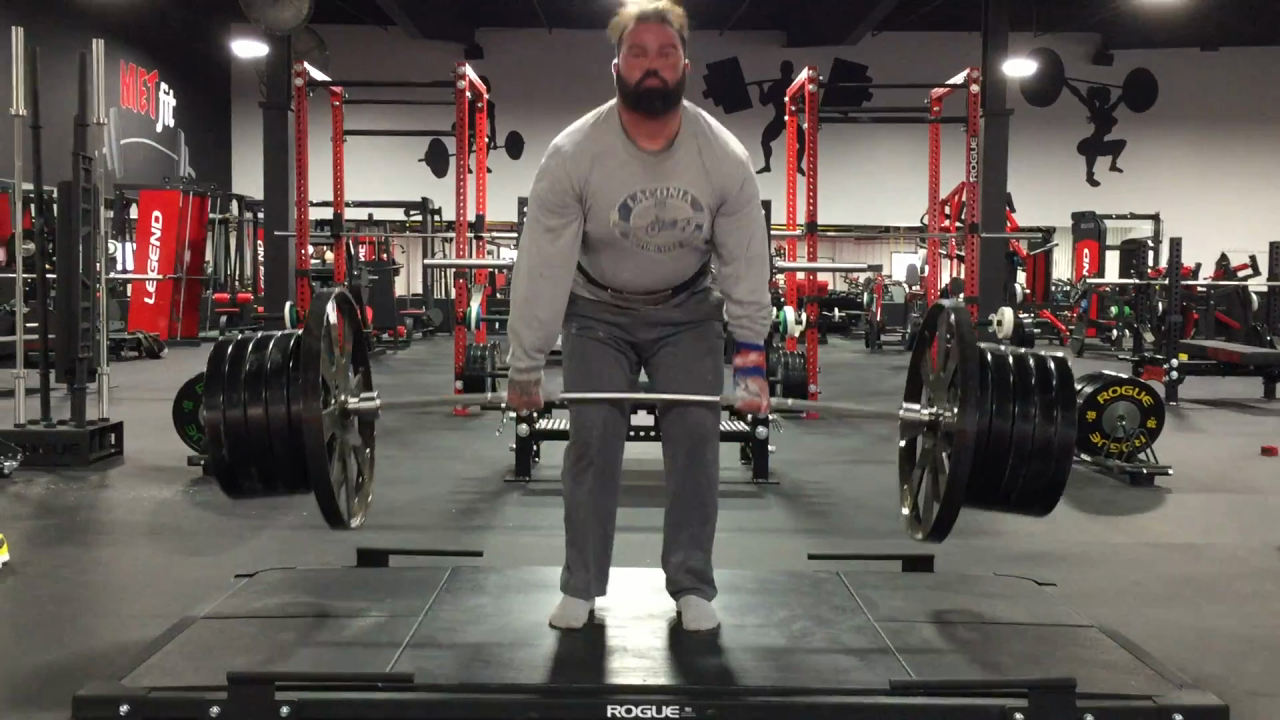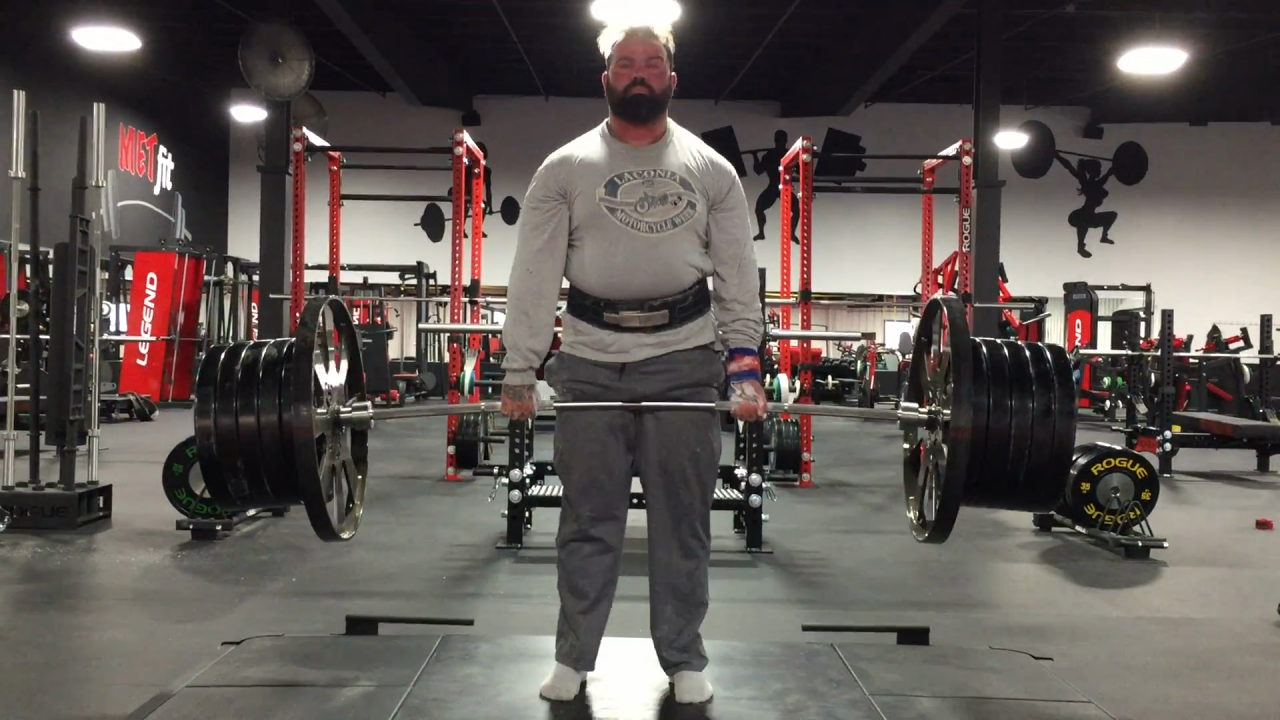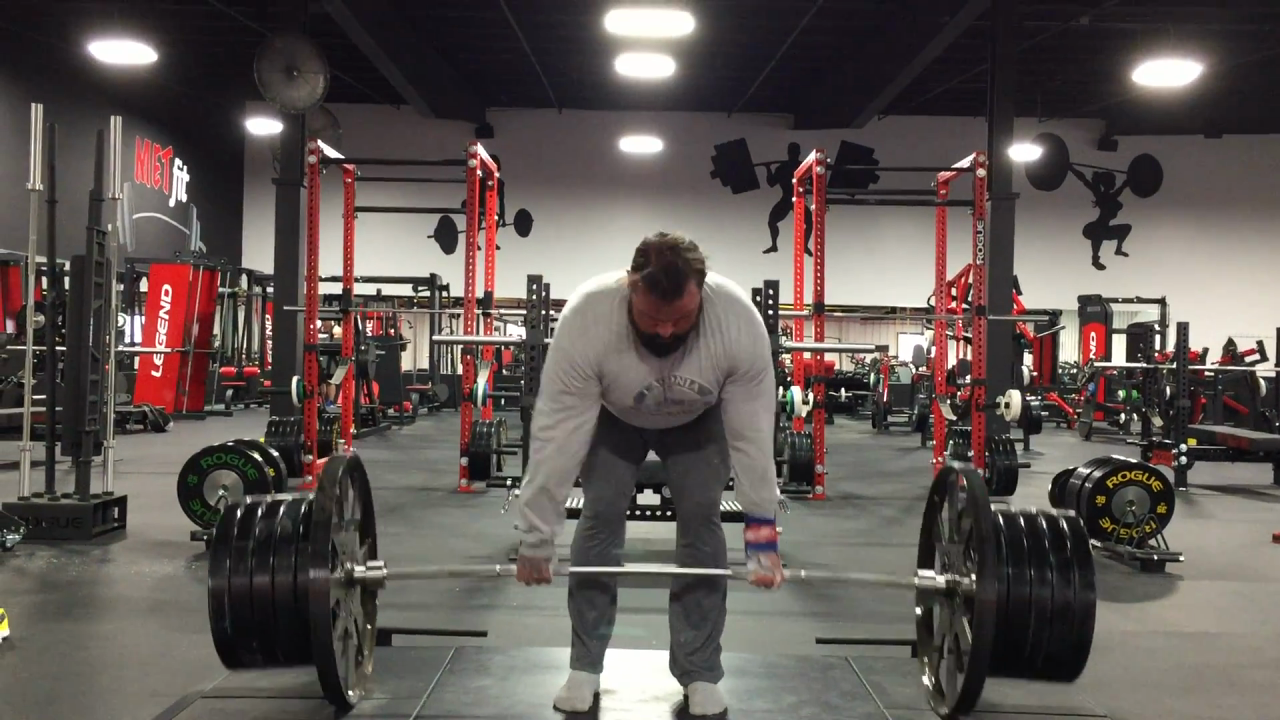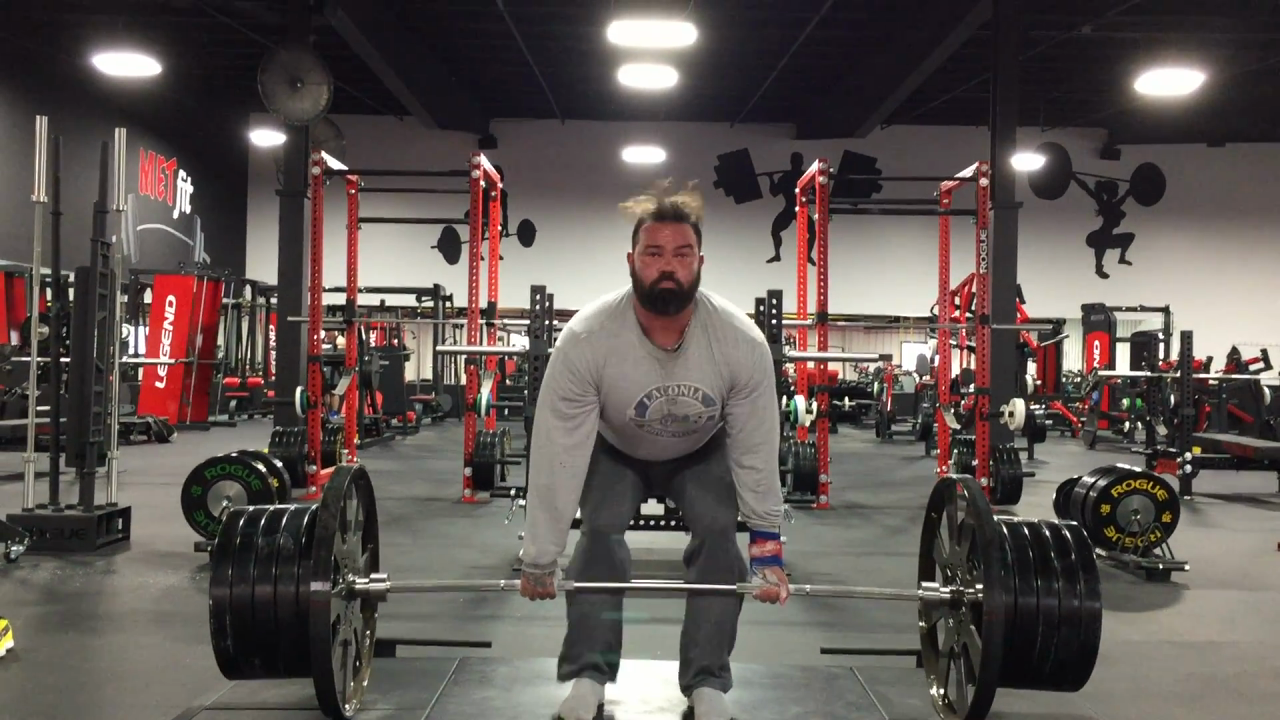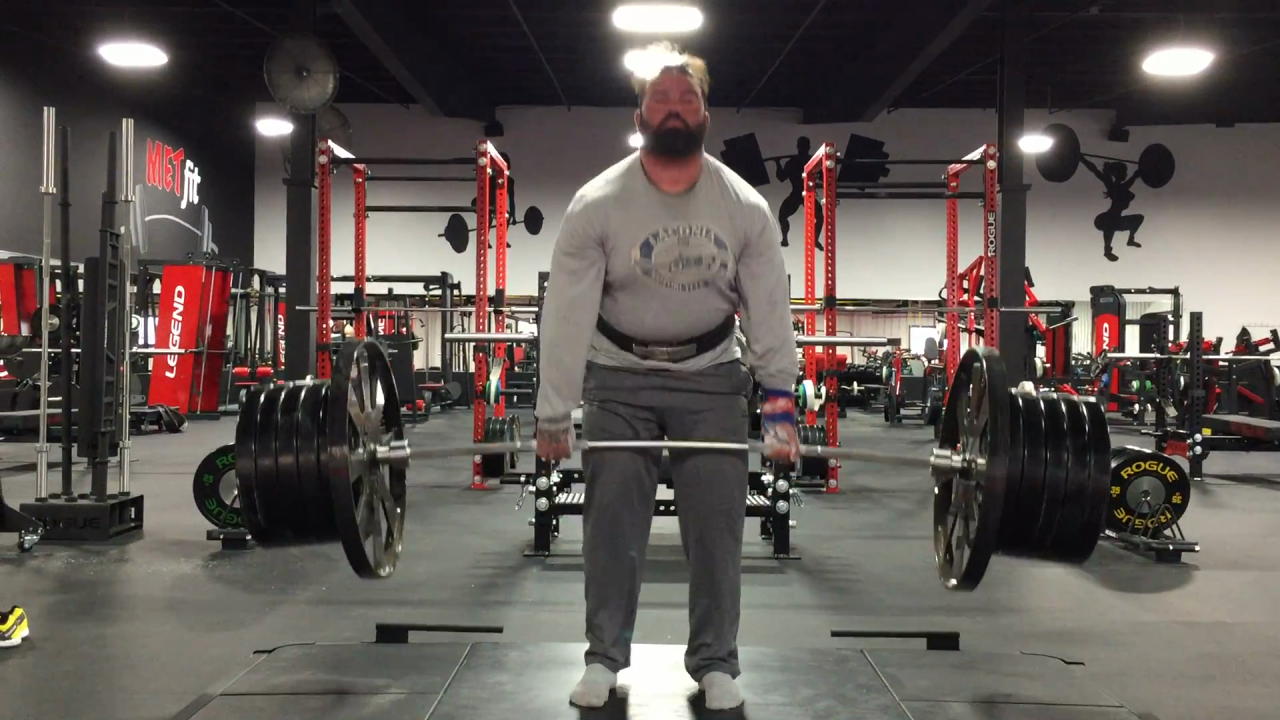
dt=1s
person 1, frame 1
left shoulder: (725, 157)
right shoulder: (573, 155)
left elbow: (745, 265)
right elbow: (542, 269)
left wrist: (751, 363)
right wrist: (525, 370)
left hip: (687, 313)
right hip: (599, 311)
left knee: (695, 440)
right knee: (593, 440)
left ankle: (691, 586)
right ankle: (581, 586)
person 1, frame 2
left shoulder: (711, 169)
right shoulder: (566, 167)
left elbow: (737, 275)
right elbow: (534, 276)
left wrist: (744, 367)
right wrist: (519, 374)
left hip: (685, 362)
right hip: (590, 362)
left knee: (681, 518)
right knee: (589, 518)
left ankle: (684, 658)
right ankle: (573, 657)
person 1, frame 3
left shoulder: (740, 323)
right shoulder: (586, 320)
left elbow: (752, 435)
right elbow: (555, 437)
left wrist: (762, 535)
right wrist: (535, 541)
left hip: (696, 419)
right hip: (611, 416)
left knee: (700, 518)
right knee: (601, 515)
left ankle: (699, 672)
right ankle: (585, 666)
person 1, frame 4
left shoulder: (740, 342)
right shoulder: (586, 339)
left elbow: (756, 452)
right elbow: (558, 455)
left wrist: (768, 551)
right wrist: (539, 562)
left hip: (700, 455)
right hip: (614, 453)
left knee: (718, 537)
right knee: (601, 535)
right ankle: (587, 675)
person 1, frame 5
left shoulder: (744, 207)
right shoulder: (598, 205)
left elbow: (769, 310)
right elbow: (567, 314)
left wrist: (780, 409)
right wrist: (553, 416)
left hip: (711, 376)
right hip: (619, 375)
left knee: (716, 518)
right knee: (613, 516)
left ankle: (714, 663)
right ankle: (604, 658)
